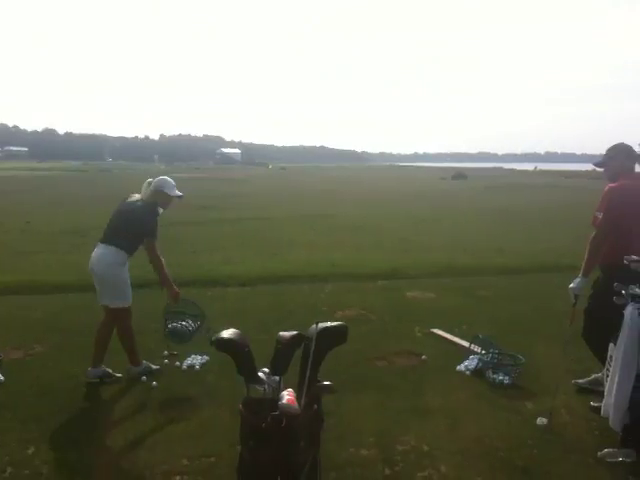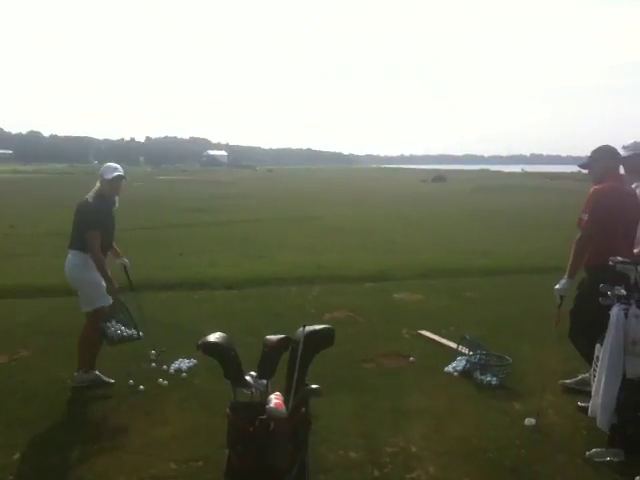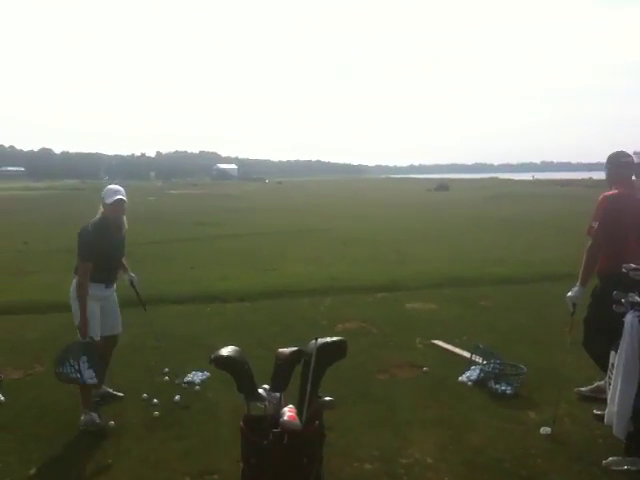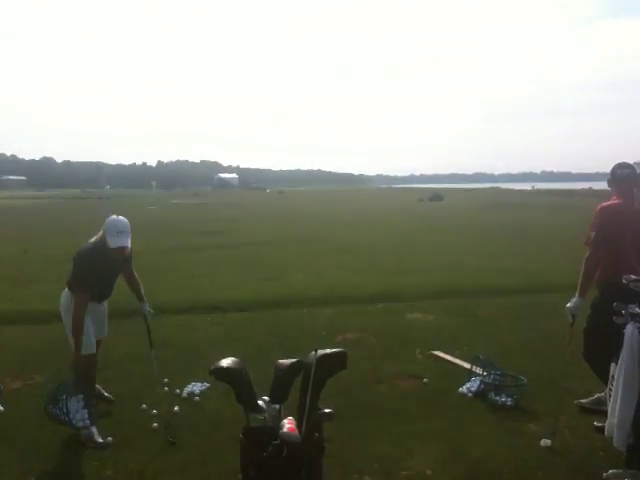
dt=0.4s
person 1, frame 1
left shoulder: (616, 191)
left elbow: (599, 237)
left wrist: (582, 277)
left hip: (616, 272)
left knee: (594, 329)
right knee: (615, 329)
right ankle: (609, 375)
person 1, frame 2
left shoulder: (601, 193)
left elbow: (585, 238)
left wrist: (568, 278)
left hip: (601, 274)
left knee: (581, 329)
right knee: (600, 328)
person 1, frame 3
left shoulder: (610, 200)
left elbow: (595, 246)
left wrist: (580, 286)
left hip: (613, 281)
left knee: (594, 337)
right knee: (615, 335)
person 1, frame 4
left shoulder: (607, 211)
left elbow: (593, 256)
left wrist: (579, 296)
left hip: (613, 291)
left knee: (595, 349)
right knee: (614, 347)
person 2, frame 1
left shoulder: (136, 204)
right shoulder: (147, 213)
right elbow: (152, 255)
left wrist: (158, 257)
right wrist: (170, 287)
left hip: (100, 258)
right hip: (112, 261)
left knee: (112, 315)
right knee: (124, 316)
left ankle: (95, 367)
right ankle: (137, 366)
person 2, frame 2
left shoulder: (106, 205)
right shoulder: (91, 207)
right elbow: (93, 248)
left wrist: (118, 256)
right wrist: (109, 280)
left hip: (92, 263)
right hip: (81, 264)
left knee: (95, 317)
right knee: (103, 315)
left ankle: (84, 369)
right ankle: (85, 372)
person 2, frame 3
left shoulder: (119, 228)
right shoulder: (91, 233)
right elbow: (83, 276)
left wrist: (127, 272)
right wrist: (83, 316)
left hip: (108, 290)
right hip: (87, 292)
left knee: (110, 339)
left ankle: (99, 387)
right ankle: (87, 411)
person 2, frame 4
left shoulder: (123, 251)
right shoulder: (87, 257)
left elbow: (130, 274)
right elbow: (80, 305)
left wrist: (143, 302)
right wrist: (76, 349)
left hip: (99, 301)
right hip: (76, 304)
left knee: (96, 346)
right knee: (87, 359)
left ankle: (92, 387)
right ankle: (87, 424)
